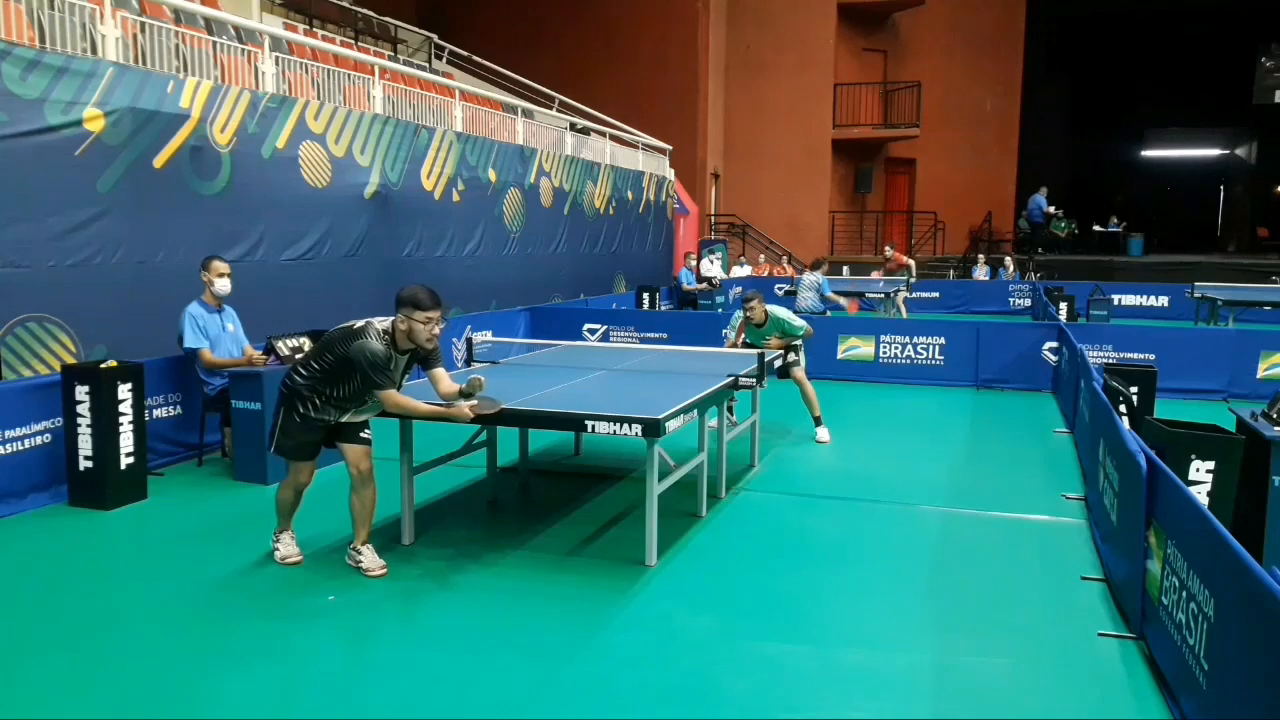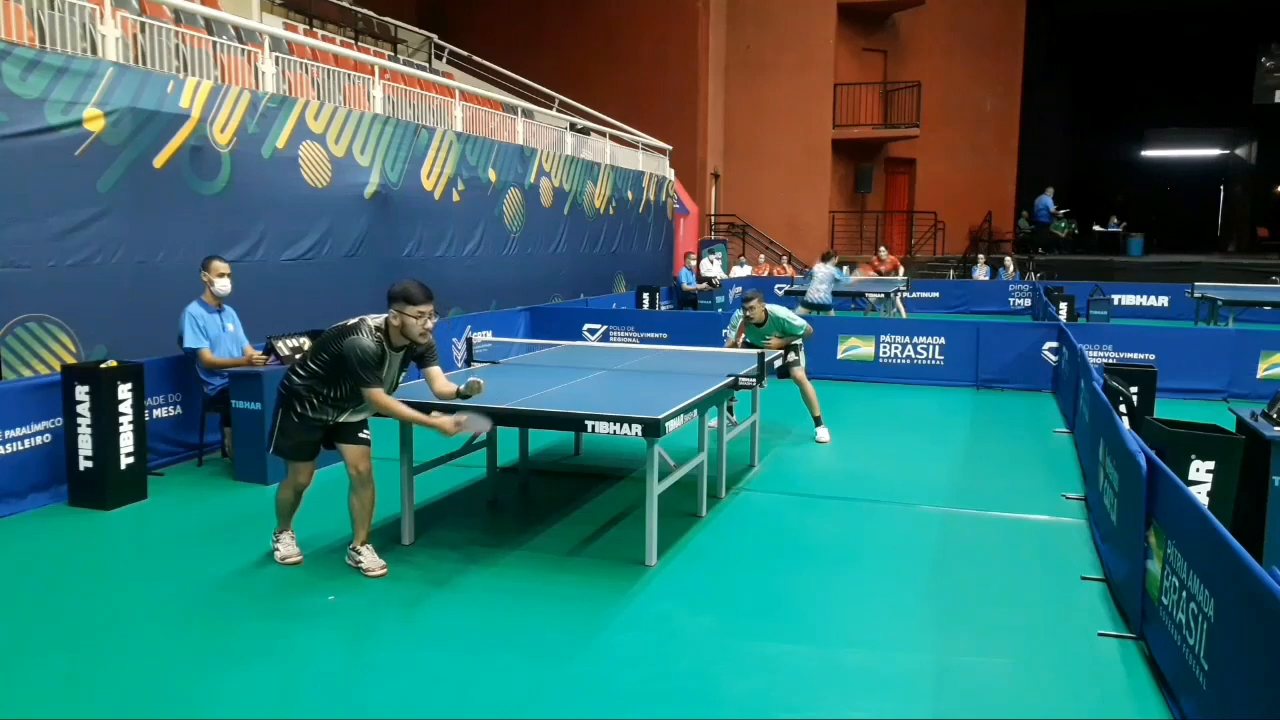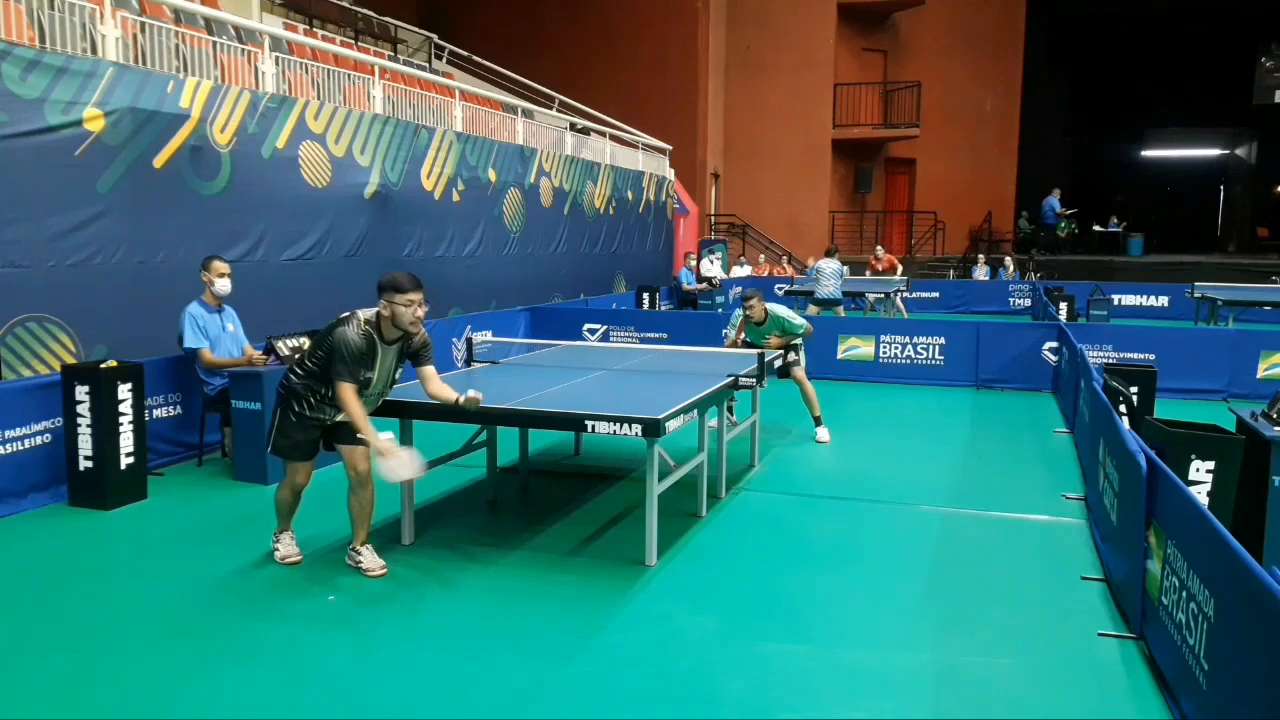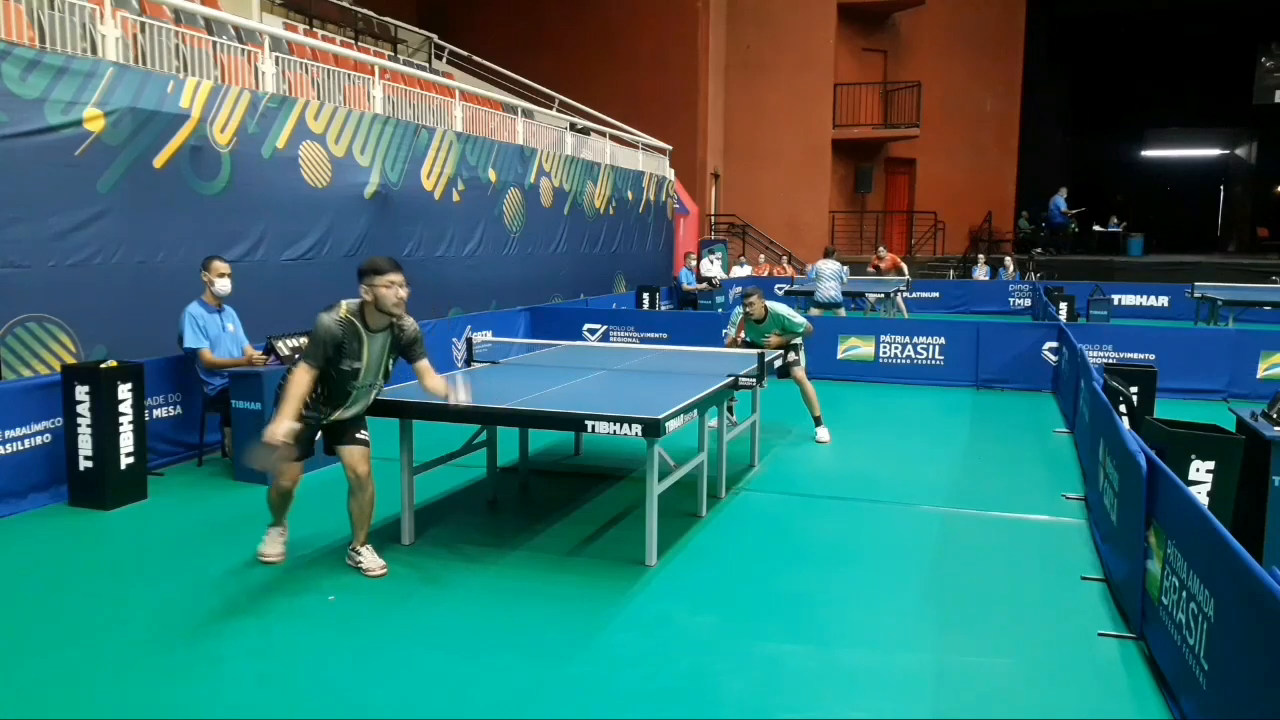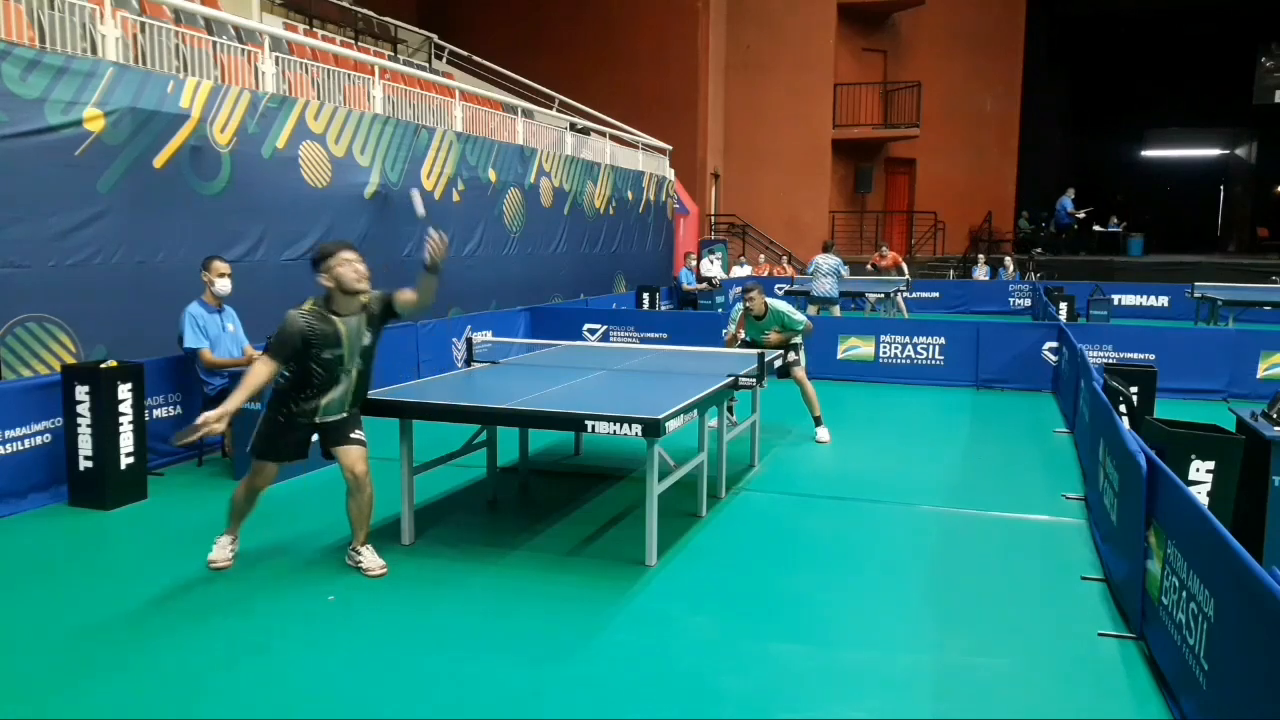
dt=0.2s
person 1, frame 1
left shoulder: (425, 342)
right shoulder: (370, 345)
left elbow: (443, 385)
right elbow: (391, 401)
left wrist: (464, 390)
right wrist: (449, 413)
left hip: (349, 405)
right hip: (306, 401)
left knee: (363, 470)
right knee: (300, 477)
left ankle: (360, 547)
right ankle: (283, 533)
person 1, frame 2
left shoulder: (421, 341)
right shoulder: (363, 342)
left elbow: (439, 385)
right elbow: (378, 399)
left wrist: (463, 390)
right wrist: (433, 422)
left hip: (349, 406)
right hip: (305, 402)
left knee: (361, 471)
right knee: (299, 478)
left ankle: (359, 547)
right ankle: (282, 534)
person 1, frame 3
left shoulder: (416, 337)
right shoulder: (352, 335)
left elbow: (432, 384)
right elbow: (346, 394)
left wrist: (459, 399)
right wrist: (373, 437)
left hip: (346, 409)
right hip: (304, 402)
left knee: (361, 472)
right knee: (298, 478)
left ankle: (360, 547)
right ankle: (283, 534)
person 1, frame 4
left shoulder: (405, 329)
right shoulder: (333, 324)
left elbow: (426, 375)
right elbow: (304, 372)
left wrist: (450, 393)
right wrist: (283, 420)
left hip: (348, 409)
right hip: (307, 405)
left knee: (361, 473)
right knee: (286, 480)
left ankle: (359, 547)
right ankle: (277, 527)
person 1, frame 5
left shoulder: (376, 305)
right shoulder: (302, 321)
left elbow: (416, 299)
right elbow: (267, 365)
left wrist: (432, 268)
right wrist: (226, 409)
left hip: (343, 410)
right hip: (292, 408)
left knee: (359, 472)
right knee: (258, 479)
left ankle: (360, 547)
right ankle: (230, 536)
person 2, frame 1
left shoulder: (230, 312)
right shoulder: (194, 313)
left elbow: (247, 350)
right elbow: (207, 360)
left wrist: (260, 356)
right wrist: (245, 361)
right hip: (218, 387)
person 2, frame 2
left shoulder: (230, 312)
right shoulder: (194, 313)
left elbow: (246, 350)
right elbow: (207, 360)
left wrist: (259, 356)
right wrist: (244, 361)
right hip: (218, 387)
right ankle: (236, 449)
person 2, frame 3
left shoulder: (230, 312)
right shoulder: (194, 313)
left elbow: (247, 350)
right elbow: (207, 360)
left wrist: (259, 356)
right wrist: (244, 361)
right hip: (218, 387)
person 2, frame 4
left shoulder: (230, 312)
right shoulder: (193, 313)
left elbow: (247, 350)
right elbow: (207, 360)
left wrist: (258, 357)
right wrist: (244, 361)
right hip: (218, 388)
person 2, frame 5
left shoulder: (230, 312)
right shoulder: (194, 313)
left elbow: (247, 350)
right elbow: (207, 360)
left wrist: (258, 358)
right wrist: (245, 362)
right hip: (217, 388)
person 3, frame 1
left shoulder: (781, 316)
right shoulder: (739, 318)
left elbow: (808, 331)
left wrist: (781, 342)
right wrist: (735, 344)
left hip: (787, 344)
right hip: (755, 345)
left knee: (799, 376)
left ankle: (820, 425)
right ankle: (728, 413)
person 3, frame 2
left shoulder: (781, 315)
right shoulder: (739, 318)
left elbow: (808, 331)
right elbow: (727, 350)
left wrist: (782, 341)
right wrist: (735, 344)
left hip: (787, 344)
right hip: (756, 345)
left knee: (799, 376)
left ankle: (820, 425)
right ankle: (729, 413)
person 3, frame 3
left shoulder: (781, 314)
right shoulder: (739, 316)
left elbow: (808, 330)
right elbow: (727, 349)
left wrist: (781, 340)
right wrist: (735, 343)
left hip: (787, 343)
right hip: (755, 344)
left knee: (799, 376)
left ankle: (820, 426)
right ankle: (729, 413)
person 3, frame 4
left shoulder: (781, 312)
right shoulder: (739, 314)
left elbow: (808, 329)
right elbow: (727, 347)
left wrist: (781, 339)
right wrist: (735, 340)
left hip: (787, 343)
right hip: (756, 344)
left knee: (799, 376)
left ankle: (820, 426)
right ankle: (729, 413)
person 3, frame 5
left shoulder: (781, 309)
right shoulder: (739, 311)
left elbow: (808, 327)
right elbow: (727, 345)
left wrist: (781, 336)
right wrist: (734, 337)
left hip: (787, 342)
right hip: (756, 343)
left knee: (799, 376)
left ankle: (820, 426)
right ankle: (729, 413)
